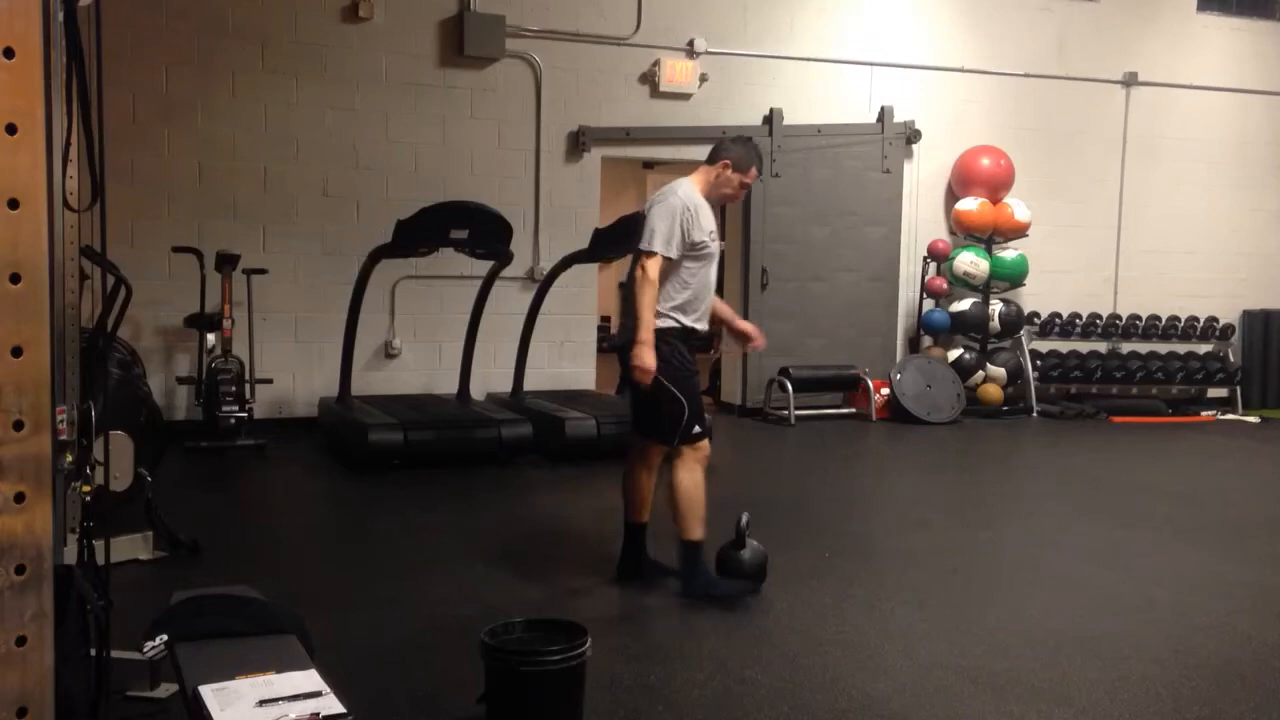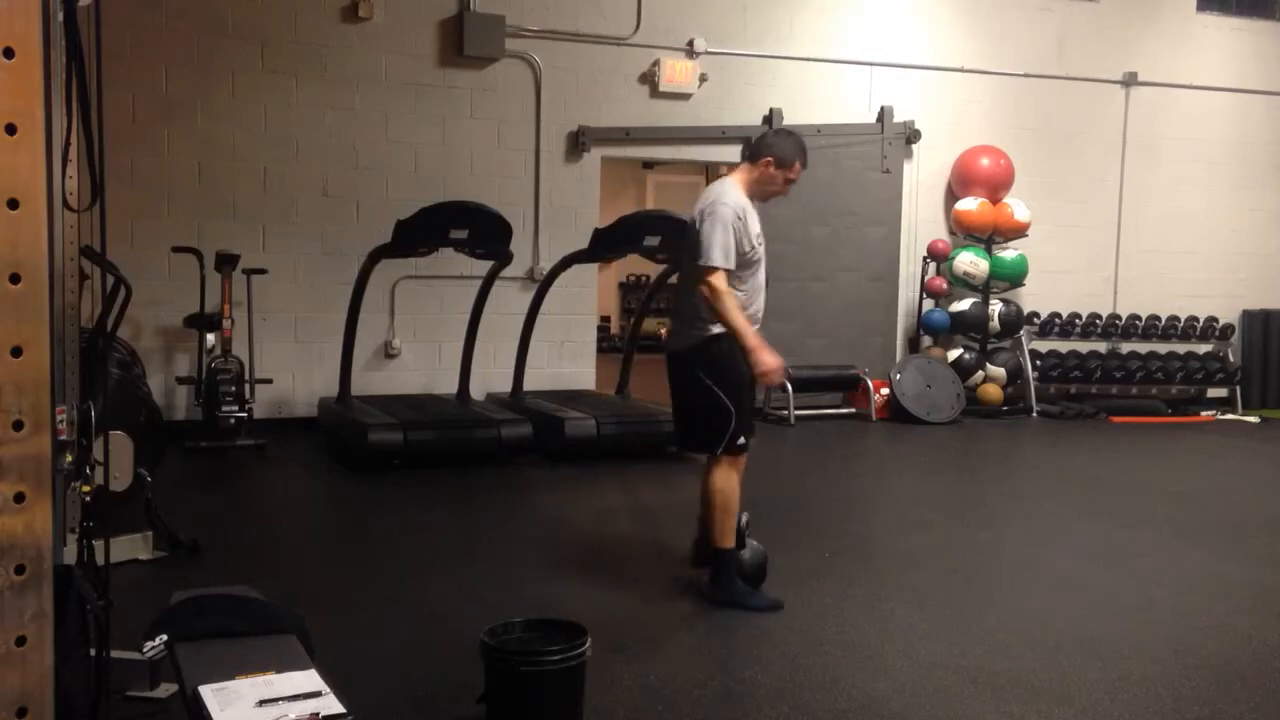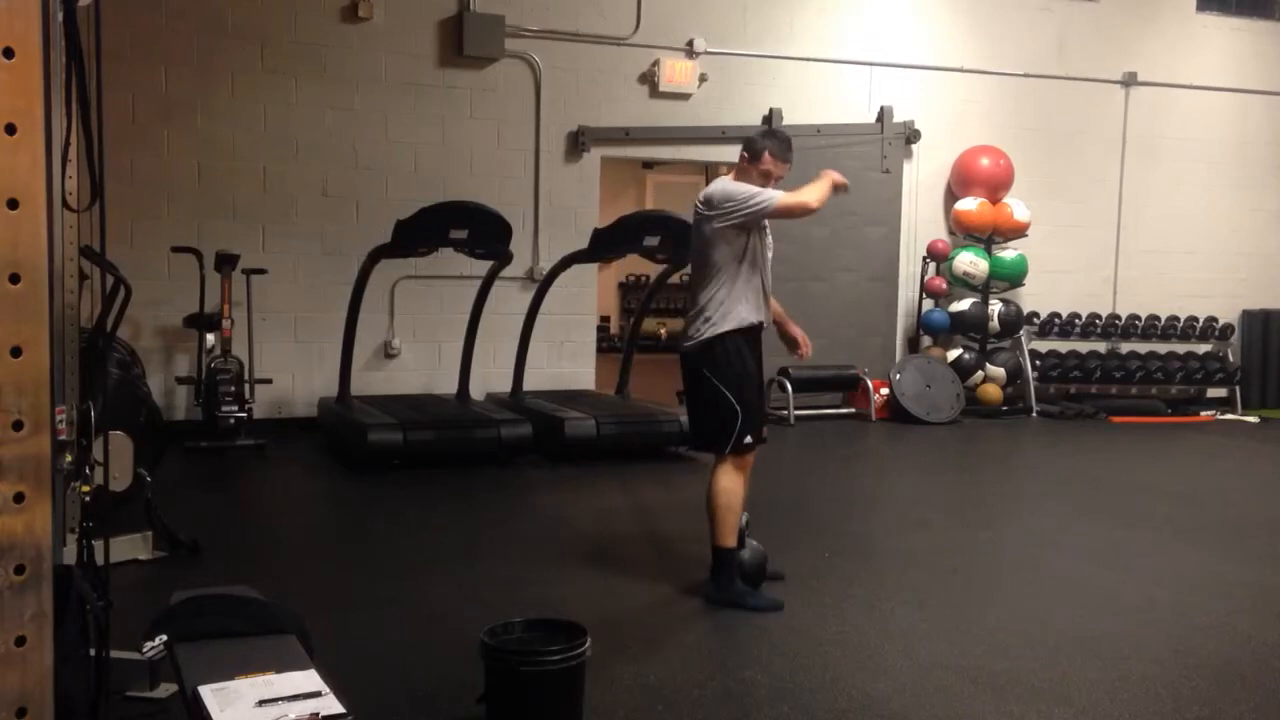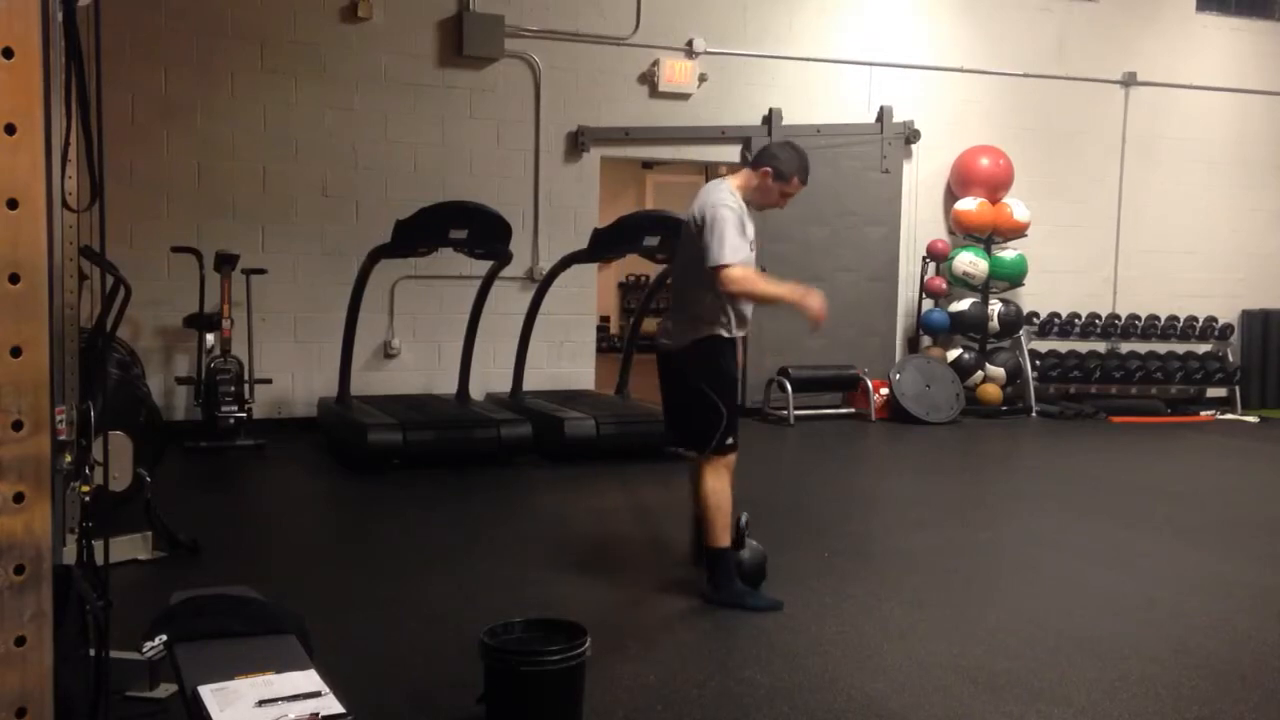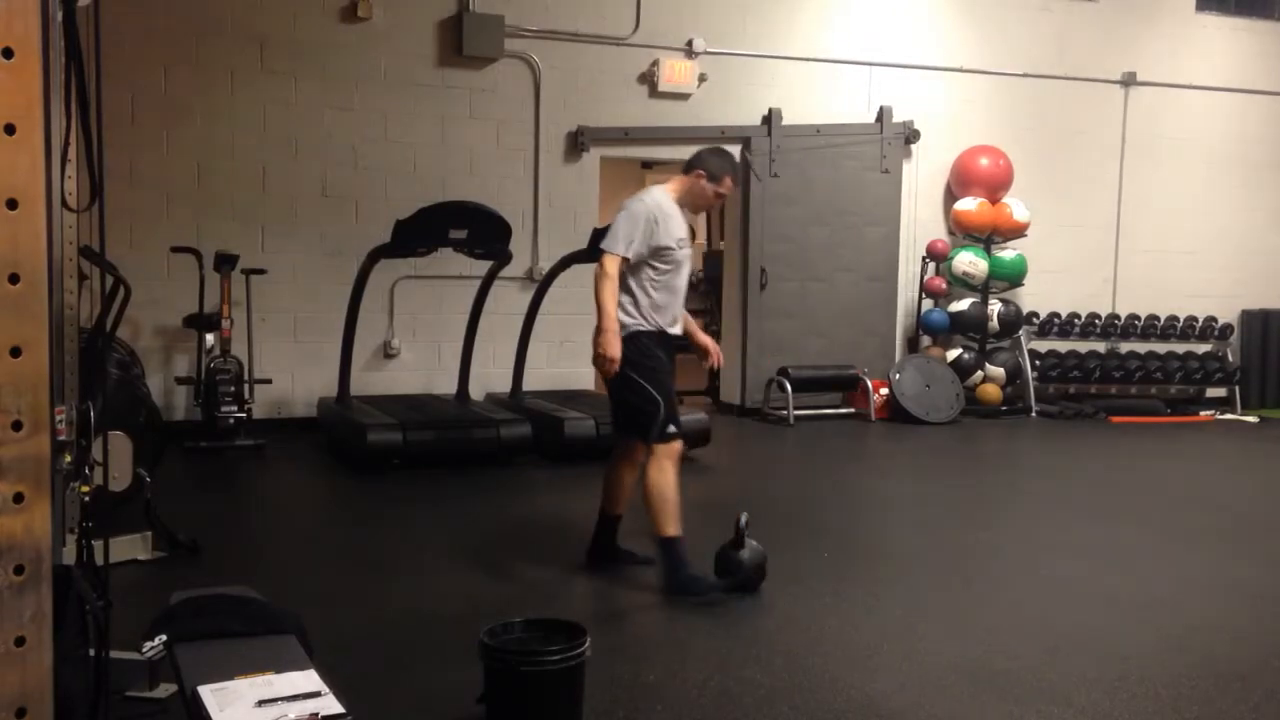
dt=0.5s
person 1, frame 1
left shoulder: (700, 207)
right shoulder: (677, 200)
right elbow: (648, 271)
left wrist: (734, 322)
right wrist: (644, 343)
left hip: (673, 339)
right hip: (662, 342)
left knee: (650, 447)
right knee: (693, 448)
left ankle: (633, 555)
right ankle: (695, 570)
person 1, frame 2
left shoulder: (740, 202)
right shoulder: (725, 206)
right elbow: (713, 285)
right wrist: (757, 348)
left hip: (719, 343)
right hip: (711, 346)
left knee: (725, 453)
right knee: (731, 456)
left ankle: (710, 547)
right ankle: (724, 580)
person 1, frame 3
left shoulder: (748, 206)
right shoulder: (723, 197)
right elbow: (806, 203)
left wrist: (785, 323)
right wrist: (829, 179)
left hip: (739, 338)
right hip: (719, 344)
left knee: (742, 453)
right knee: (735, 456)
left ankle: (732, 557)
right ankle: (724, 580)
person 1, frame 4
left shoulder: (734, 201)
right shoulder: (722, 205)
right elbow: (734, 280)
left wrist: (742, 328)
right wrist: (801, 296)
left hip: (704, 340)
right hip: (702, 344)
left knee: (708, 447)
right knee: (721, 454)
left ankle: (705, 541)
right ankle: (722, 578)
person 1, frame 5
left shoulder: (677, 214)
right shoulder: (648, 207)
right elbow: (609, 267)
left wrist: (697, 335)
right wrist: (608, 330)
left hip: (653, 339)
right hip: (634, 341)
left knee: (634, 446)
right knee: (667, 446)
left ankle: (604, 544)
right ankle: (676, 566)
